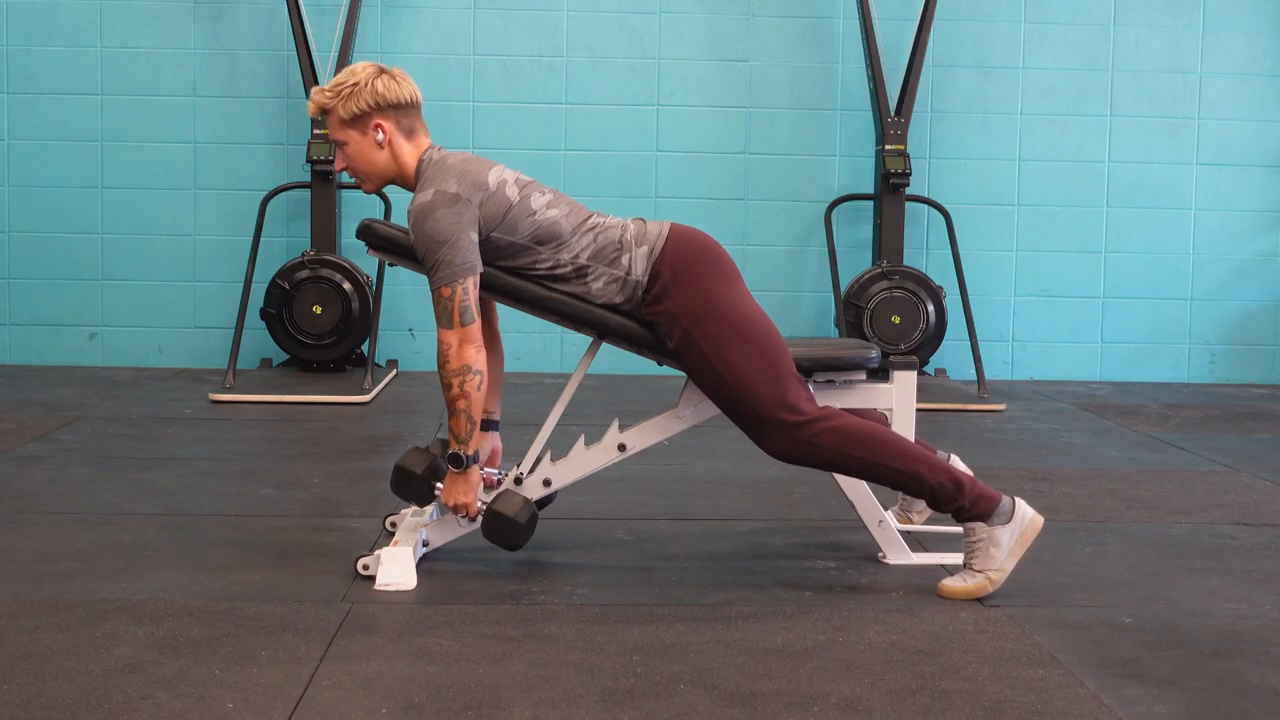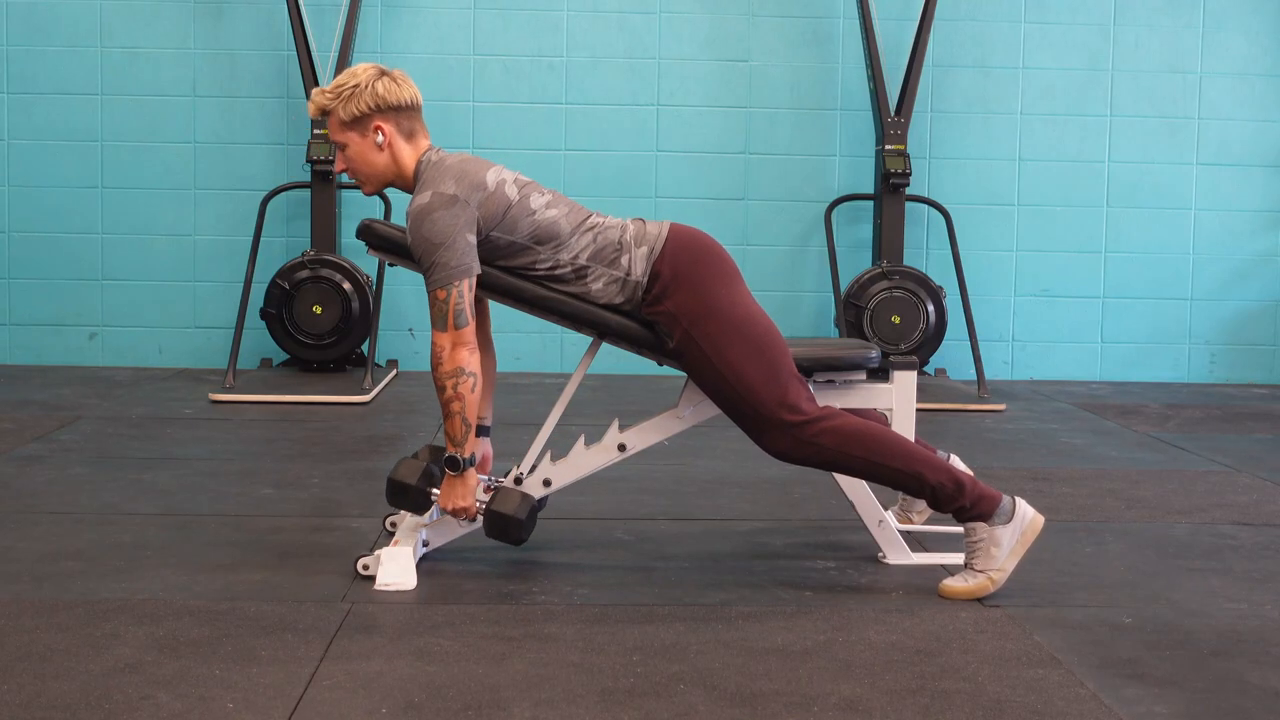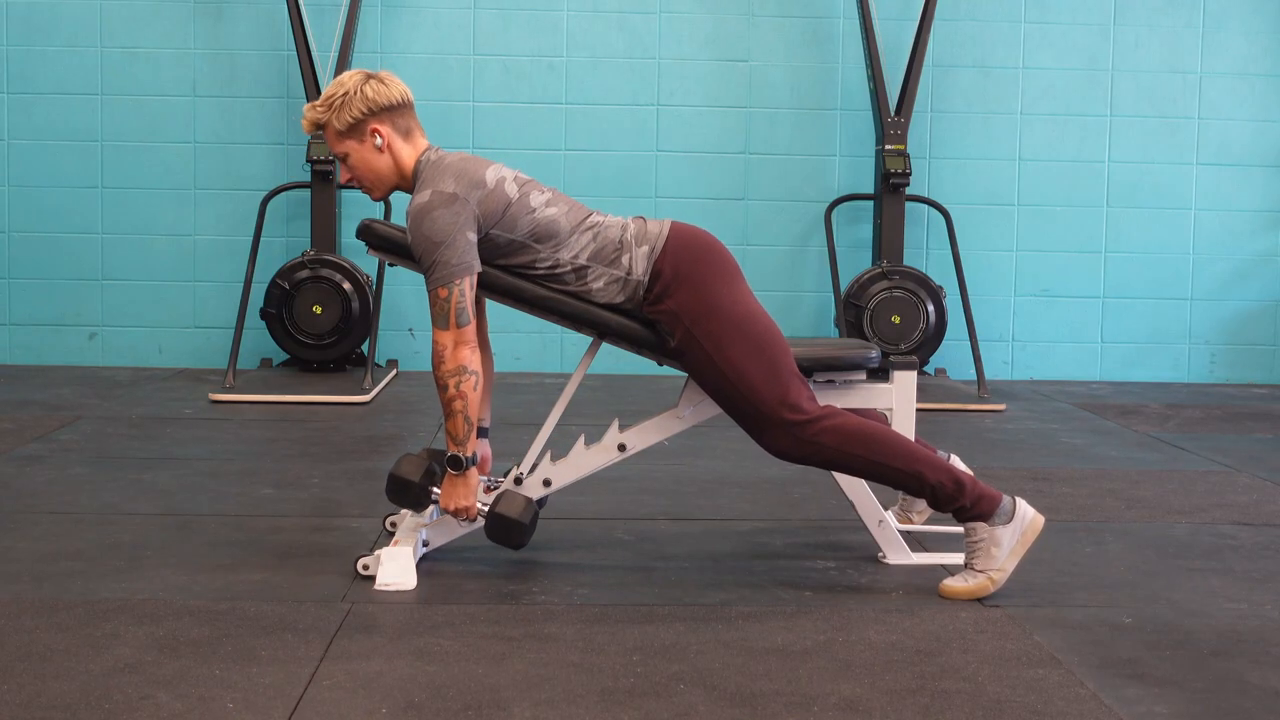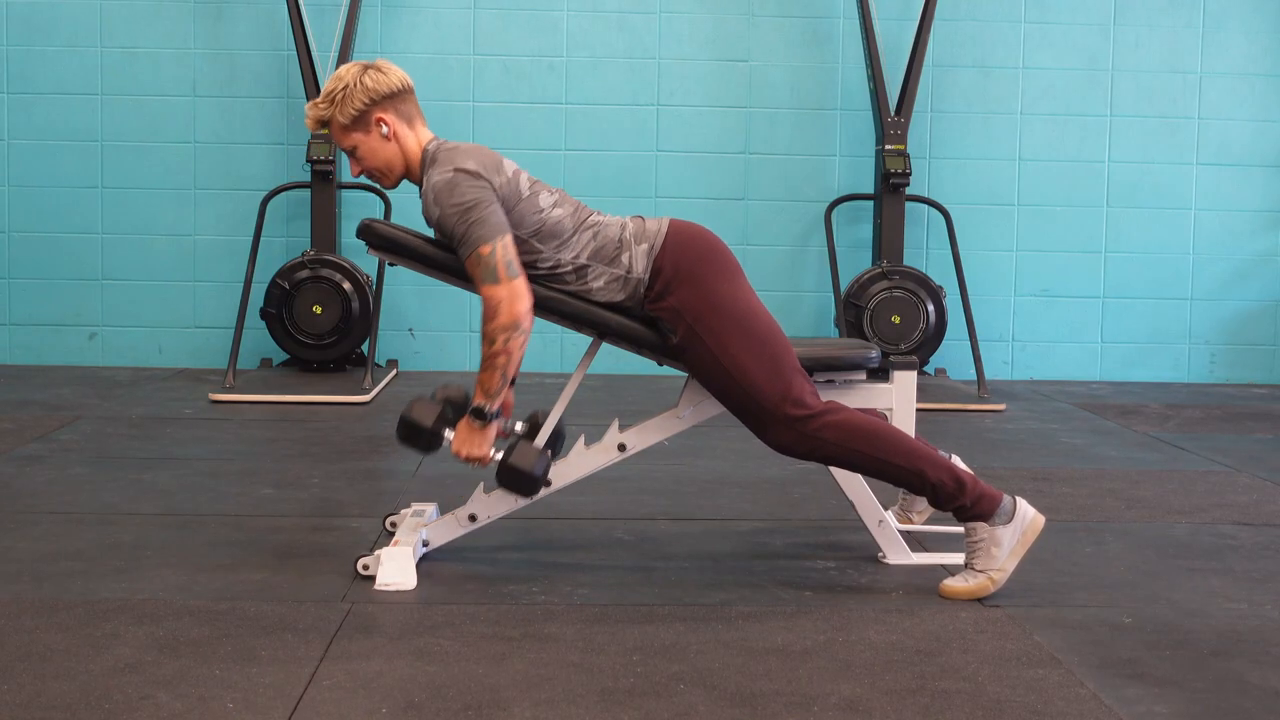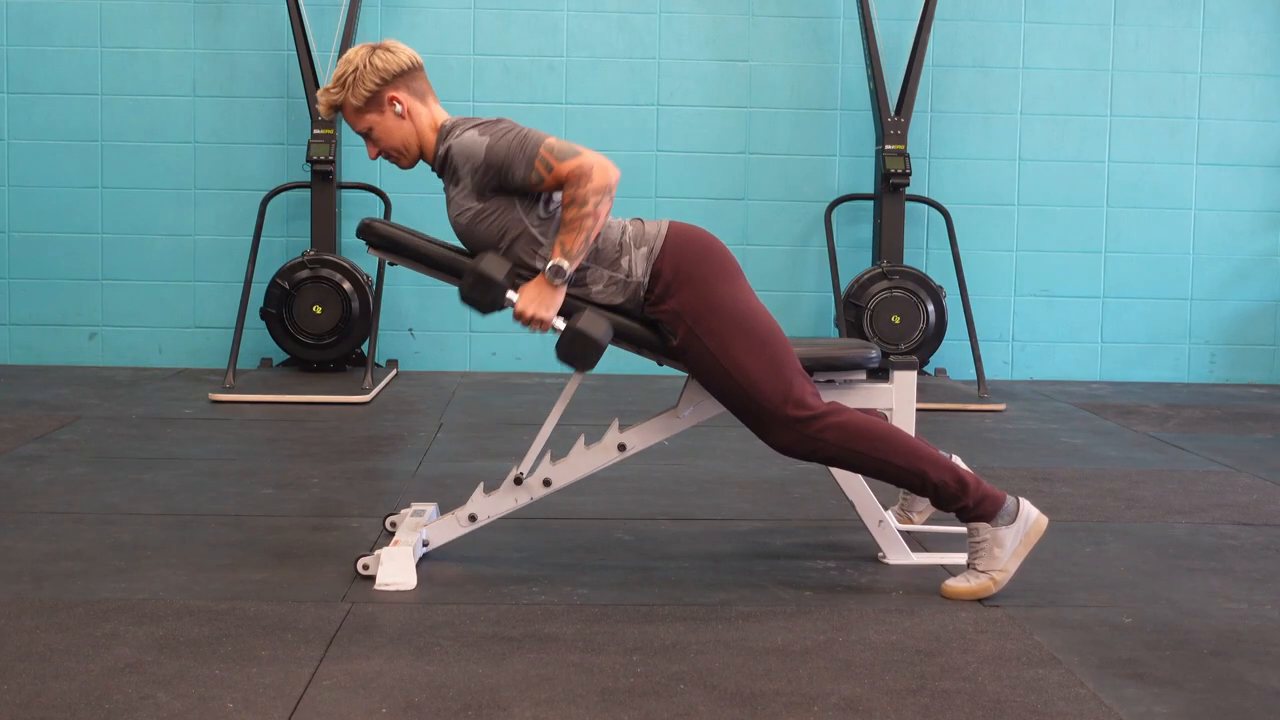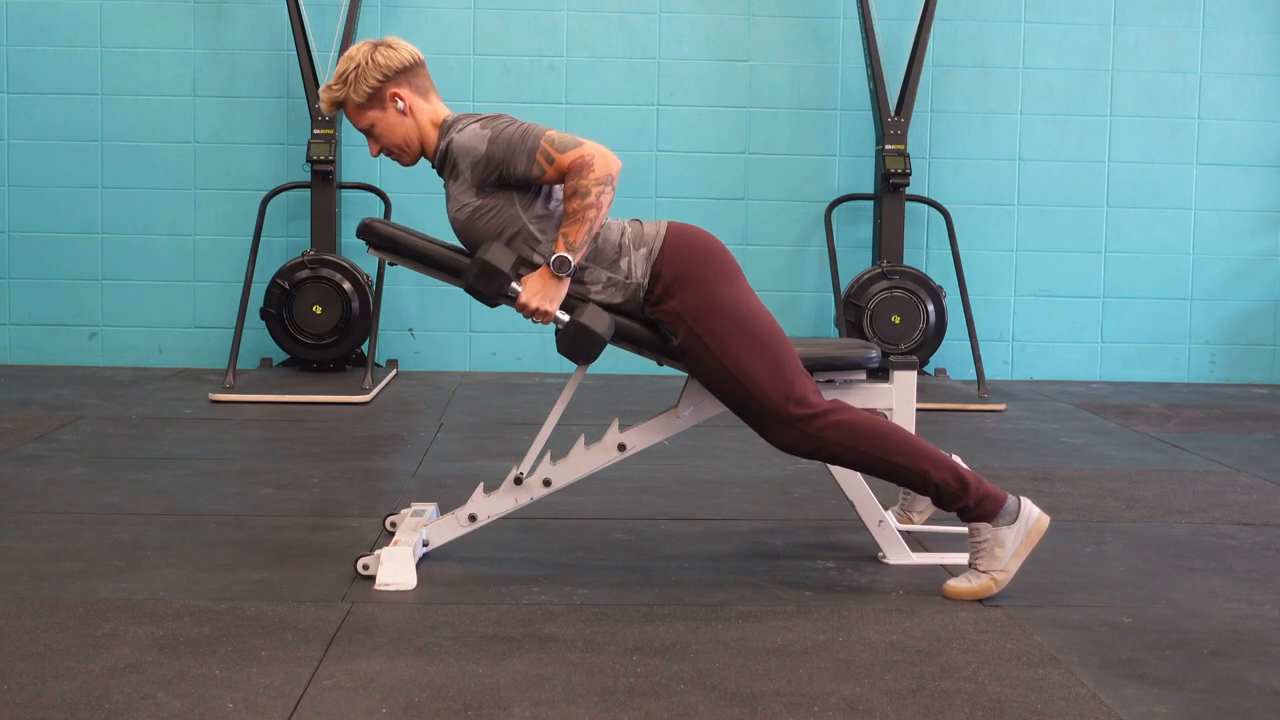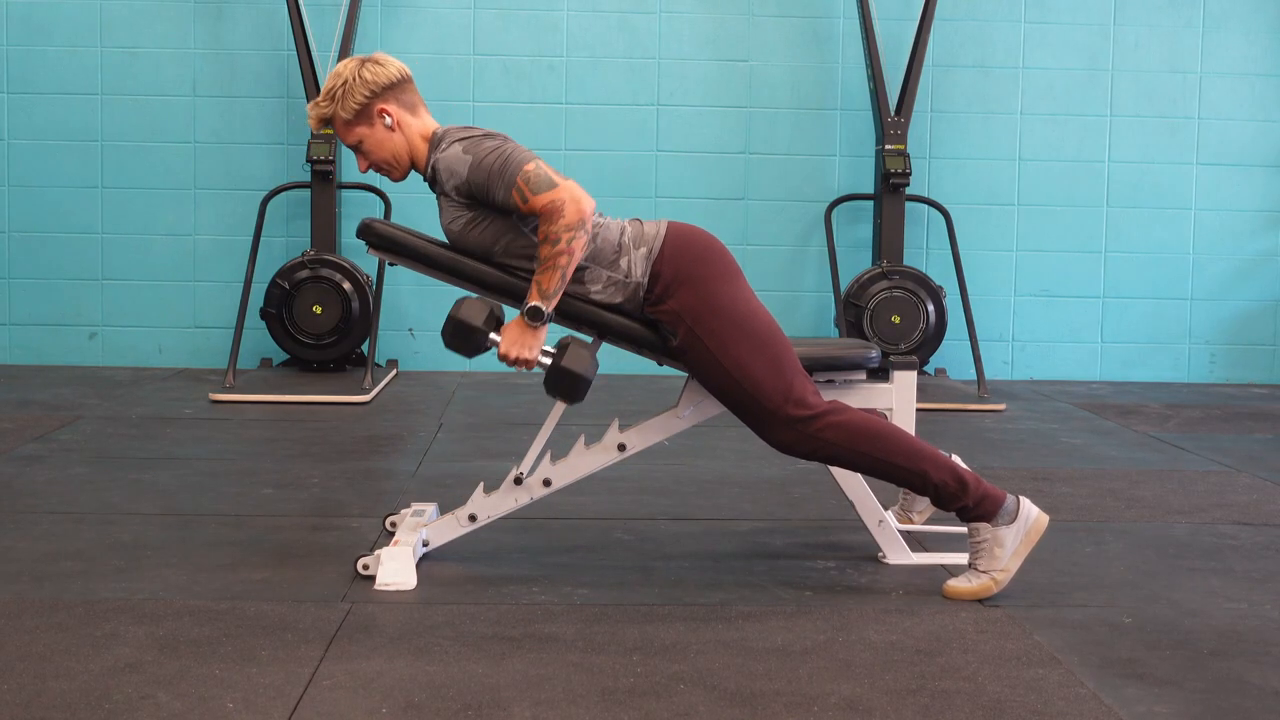
dt=0.4s
person 1, frame 1
left shoulder: (435, 206)
right shoulder: (451, 178)
left elbow: (460, 348)
right elbow: (482, 325)
left wrist: (461, 464)
right wrist: (489, 428)
left hip: (673, 279)
right hip: (670, 262)
left knee: (788, 423)
right knee: (779, 410)
left ankle: (991, 511)
right ankle: (927, 464)
person 1, frame 2
left shoulder: (435, 207)
right shoulder: (450, 178)
left elbow: (454, 351)
right elbow: (476, 331)
left wrist: (459, 466)
right wrist: (479, 434)
left hip: (672, 278)
right hip: (669, 262)
left knee: (790, 423)
right knee: (780, 410)
left ankle: (992, 510)
right ankle: (927, 463)
person 1, frame 3
left shoulder: (433, 205)
right shoulder: (450, 178)
left elbow: (455, 350)
right elbow: (473, 332)
left wrist: (460, 466)
right wrist: (478, 435)
left hip: (675, 275)
right hip: (670, 261)
left knee: (789, 421)
right knee: (781, 409)
left ankle: (992, 511)
right ankle: (925, 465)
person 1, frame 4
left shoulder: (448, 183)
right shoulder: (454, 169)
left elbow: (512, 309)
right elbow: (509, 297)
left wrist: (480, 417)
right wrist: (498, 393)
left hip: (674, 272)
right hip: (669, 263)
left knee: (793, 416)
right knee: (785, 410)
left ankle: (992, 511)
right ankle: (931, 472)
person 1, frame 5
left shoulder: (475, 143)
right shoulder: (460, 161)
left elbow: (597, 175)
left wrist: (550, 278)
right wrist: (522, 277)
left hip: (673, 273)
right hip: (665, 271)
left knee: (795, 417)
right knee: (786, 409)
left ankle: (996, 512)
right ankle: (929, 470)
person 1, frame 6
left shoulder: (476, 139)
right shoulder: (459, 158)
left elbow: (597, 163)
left wrist: (556, 272)
left hip: (670, 273)
right hip: (662, 274)
left knee: (796, 415)
right knee: (788, 407)
left ankle: (997, 511)
right ankle: (930, 473)
person 1, frame 7
left shoulder: (460, 155)
right shoulder: (453, 168)
left elbow: (572, 207)
left wrist: (532, 318)
right wrist: (537, 309)
left hip: (673, 273)
right hip: (665, 272)
left knee: (795, 414)
right knee: (786, 411)
left ankle: (996, 510)
right ankle: (931, 475)
